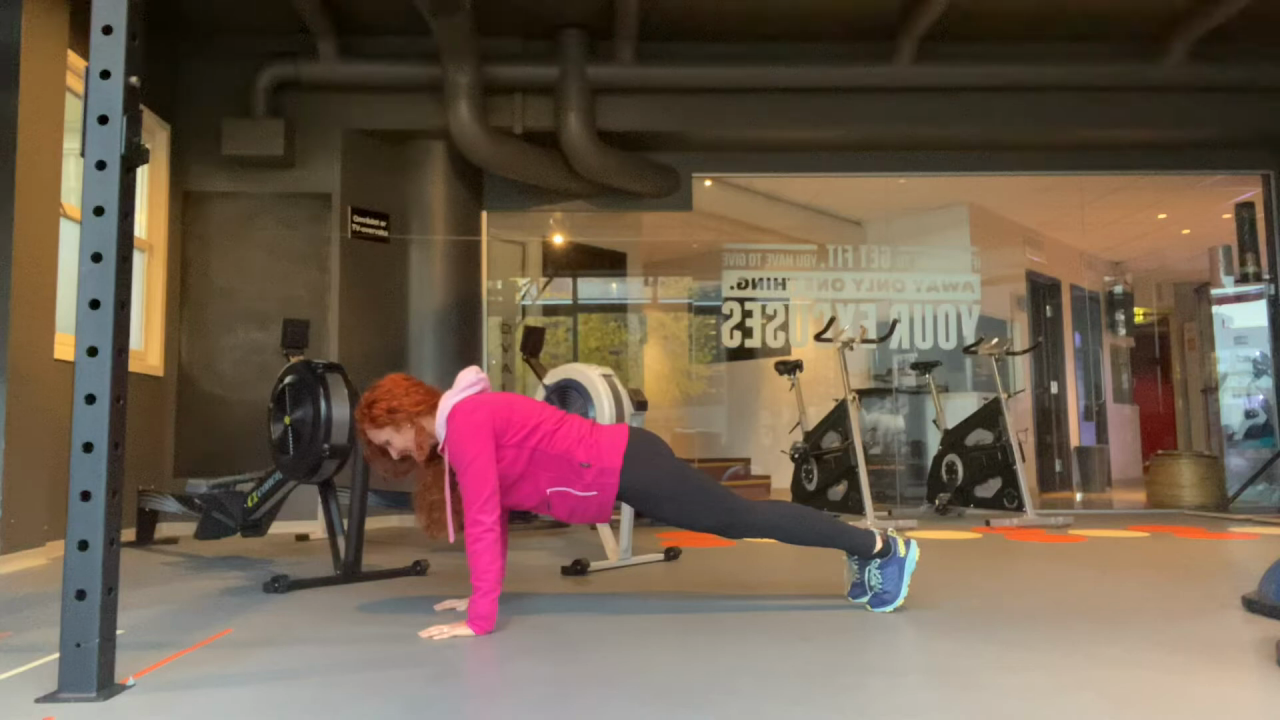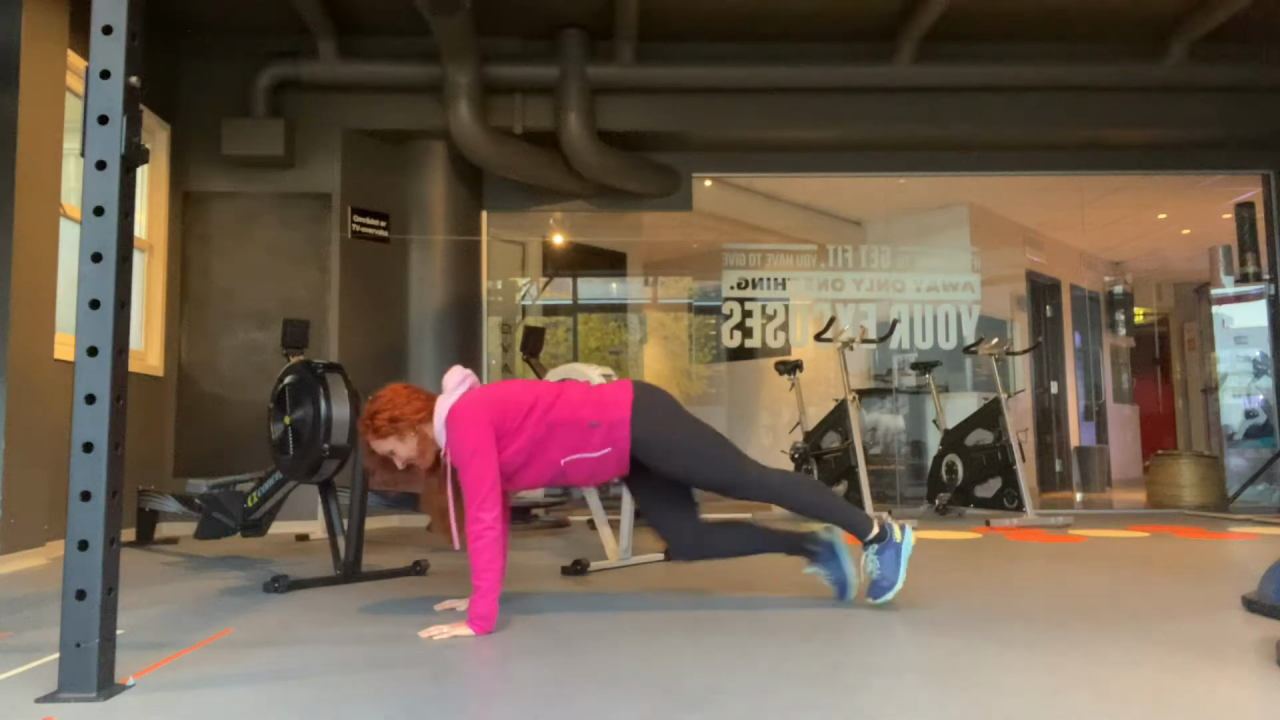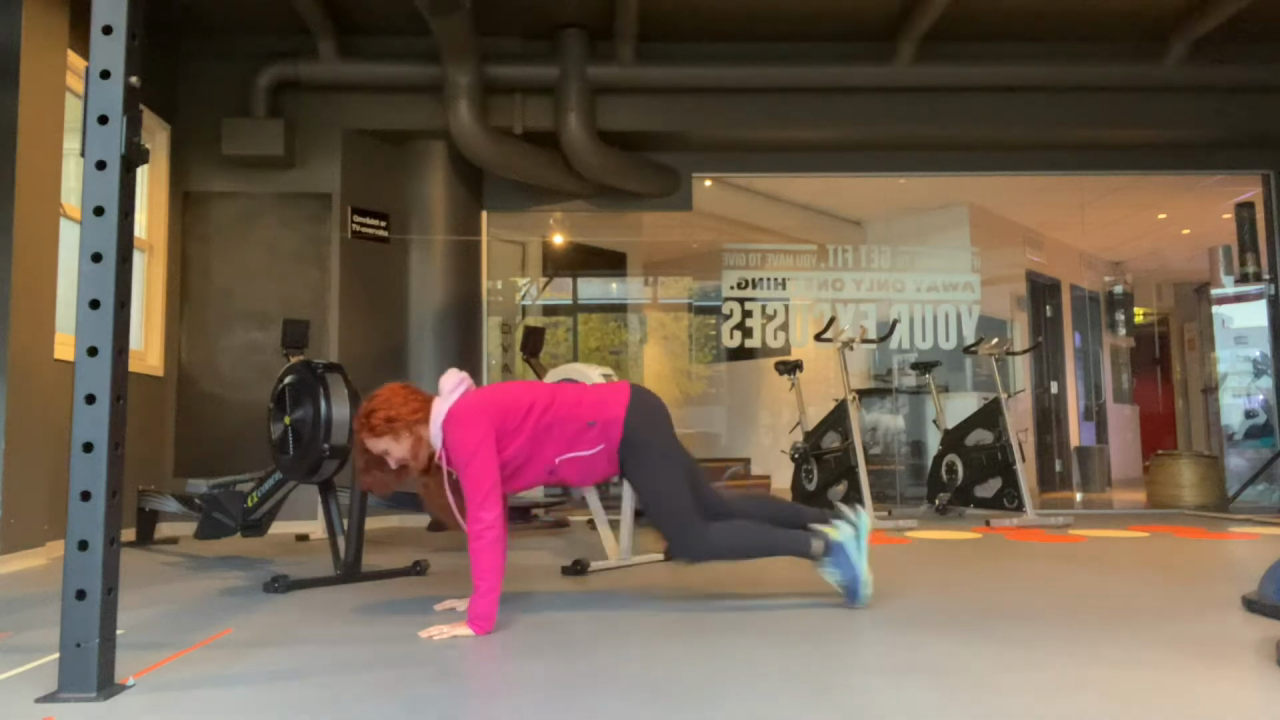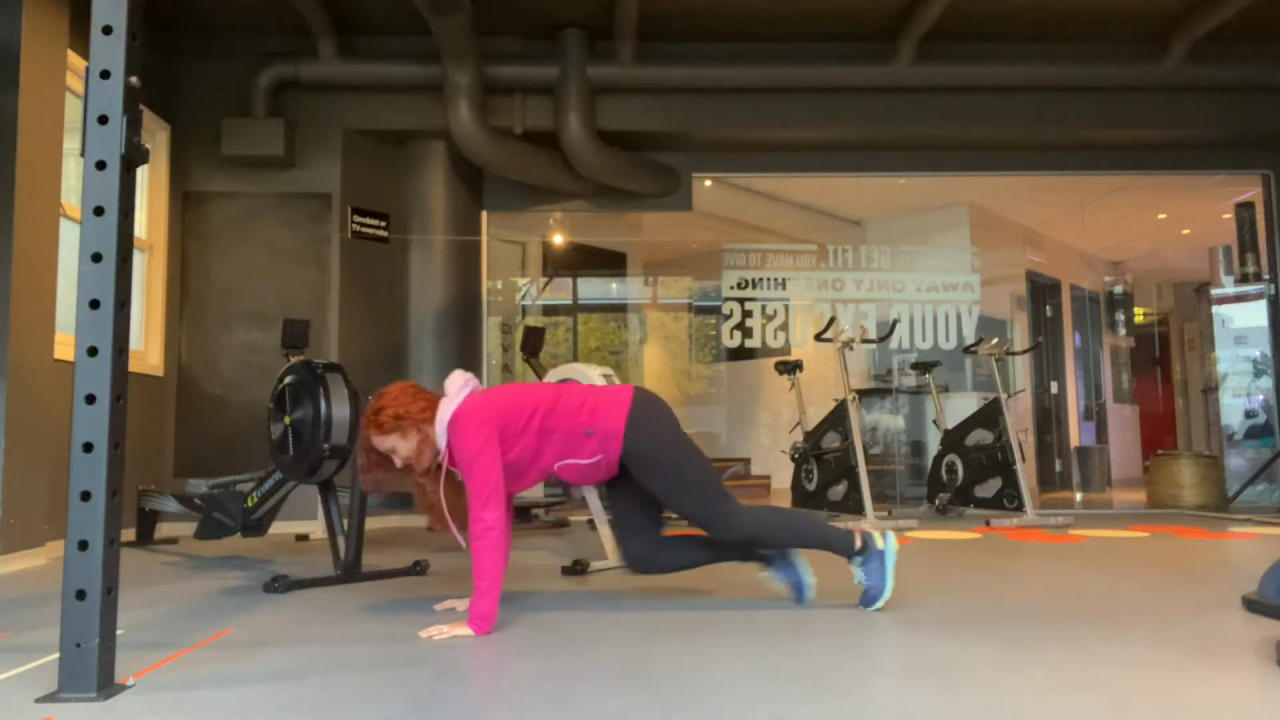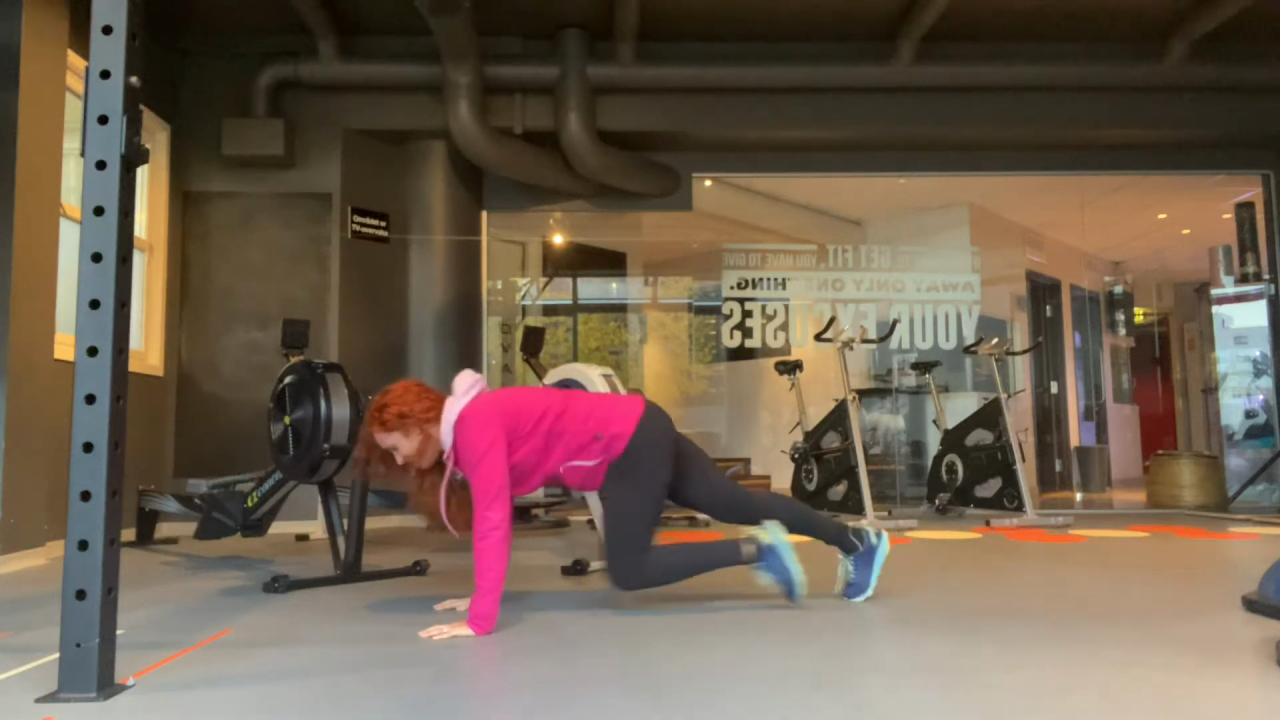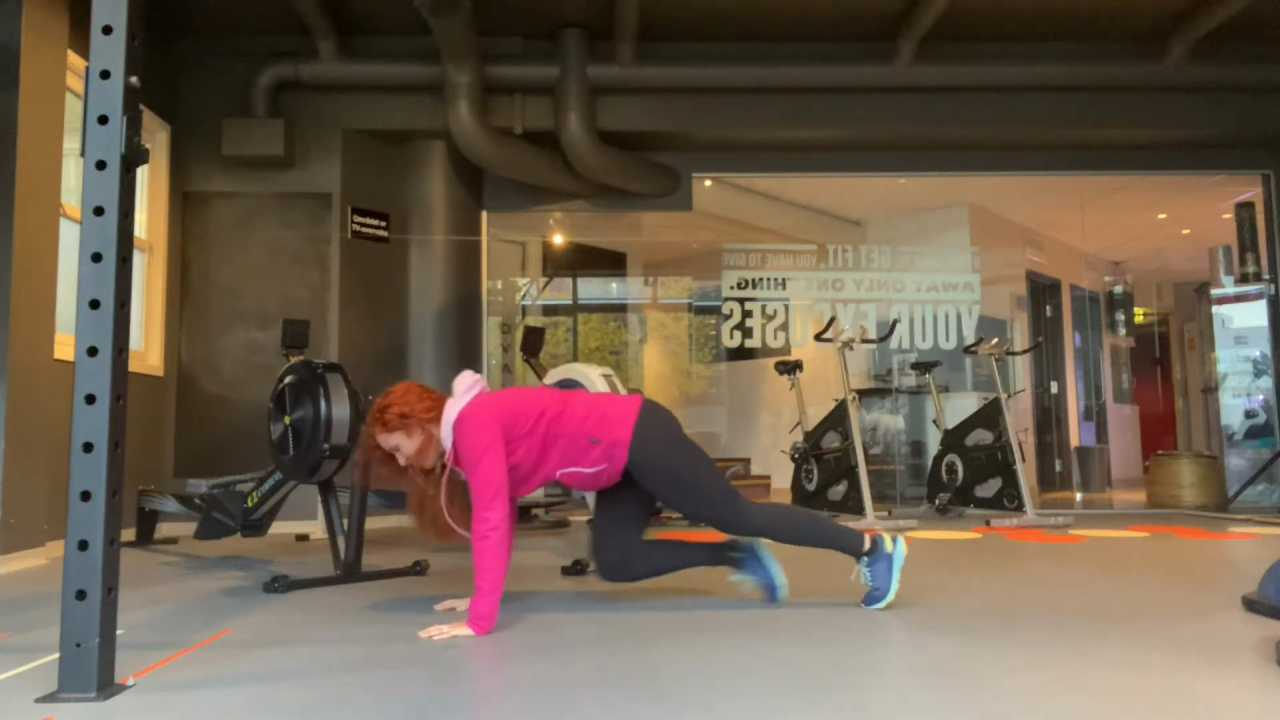
dt=0.5s
person 1, frame 1
left shoulder: (465, 423)
right shoulder: (471, 420)
left elbow: (484, 521)
right elbow: (491, 514)
left wrist: (479, 618)
right wrist: (481, 592)
left hip: (627, 469)
right hip: (618, 464)
left knee: (745, 518)
right knee: (740, 518)
left ankle: (885, 547)
right ankle: (858, 547)
person 1, frame 2
left shoulder: (465, 421)
right shoulder: (470, 421)
left elbow: (485, 520)
right elbow: (493, 513)
left wrist: (479, 617)
right wrist: (480, 592)
left hip: (639, 420)
right hip: (623, 442)
left knee: (754, 481)
right knee: (685, 544)
left ankle: (882, 535)
right ankle: (820, 548)
person 1, frame 3
left shoulder: (463, 423)
right shoulder: (461, 426)
left elbow: (487, 521)
right elbow: (487, 514)
left wrist: (480, 618)
right wrist: (480, 592)
left hip: (630, 422)
right hip: (614, 434)
left knee: (689, 541)
right knee: (709, 506)
left ankle: (826, 544)
right ankle: (835, 521)
person 1, frame 4
left shoulder: (469, 424)
right shoulder: (469, 426)
left elbow: (487, 520)
right elbow: (499, 513)
left wrist: (480, 617)
right wrist: (480, 592)
left hip: (633, 426)
right hip: (619, 439)
left knee: (722, 518)
right knee: (642, 556)
left ankle: (867, 546)
right ankle: (777, 560)
person 1, frame 5
left shoulder: (475, 426)
right shoulder: (471, 427)
left elbow: (492, 521)
right elbow: (496, 514)
left wrist: (480, 619)
right wrist: (481, 593)
left hip: (636, 438)
right hip: (628, 437)
left knee: (628, 569)
right knee: (736, 503)
left ankle: (757, 549)
right ankle: (859, 542)
person 1, frame 6
left shoulder: (473, 426)
right shoulder: (472, 430)
left elbow: (491, 522)
right elbow: (501, 515)
left wrist: (480, 617)
right wrist: (481, 591)
left hip: (638, 438)
right hip: (624, 448)
left knee: (738, 516)
right knee: (614, 564)
left ankle: (876, 547)
right ankle: (743, 561)
